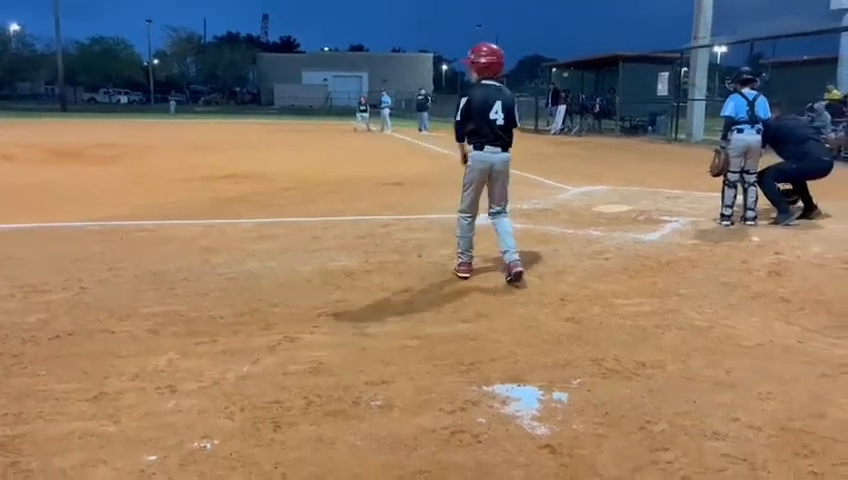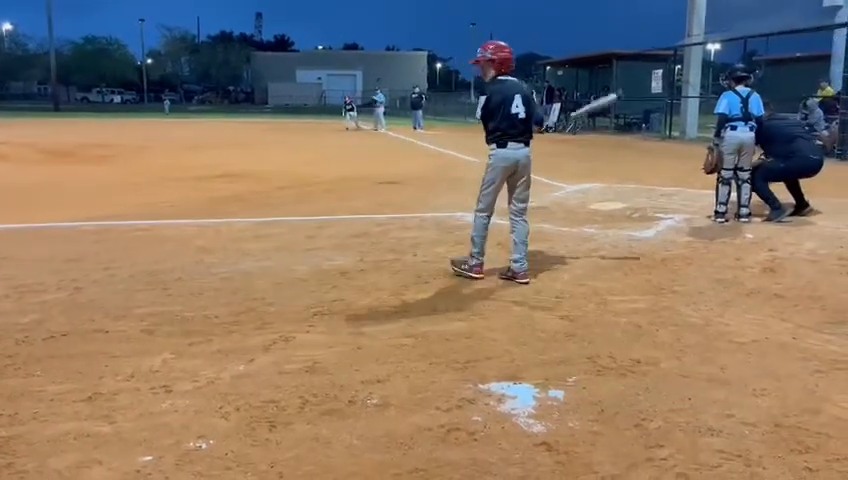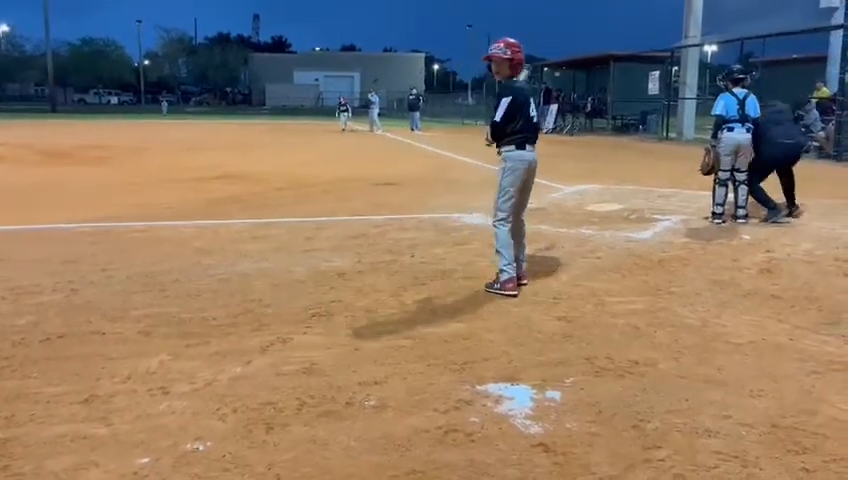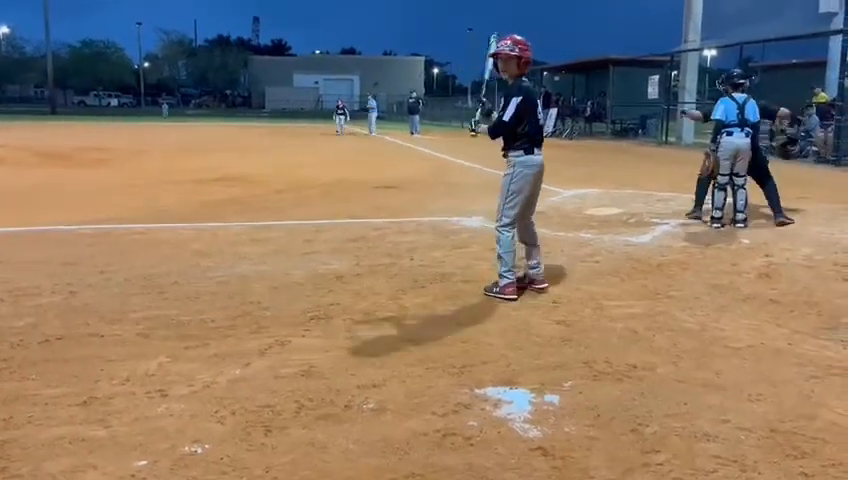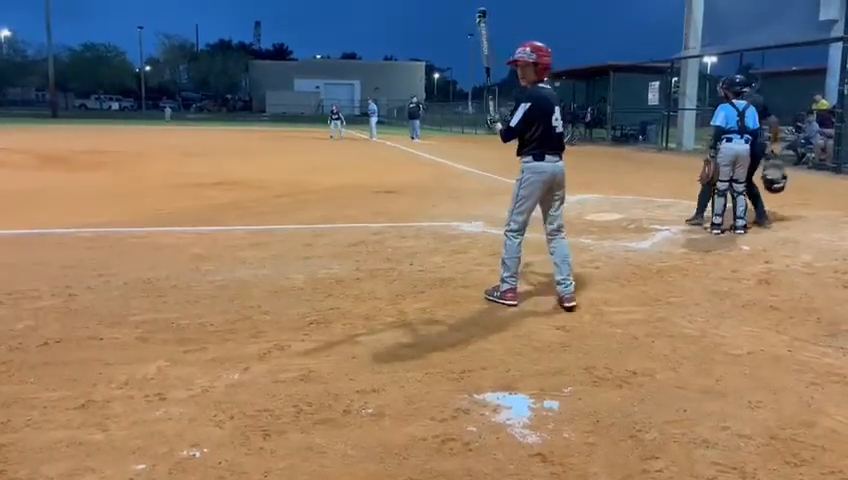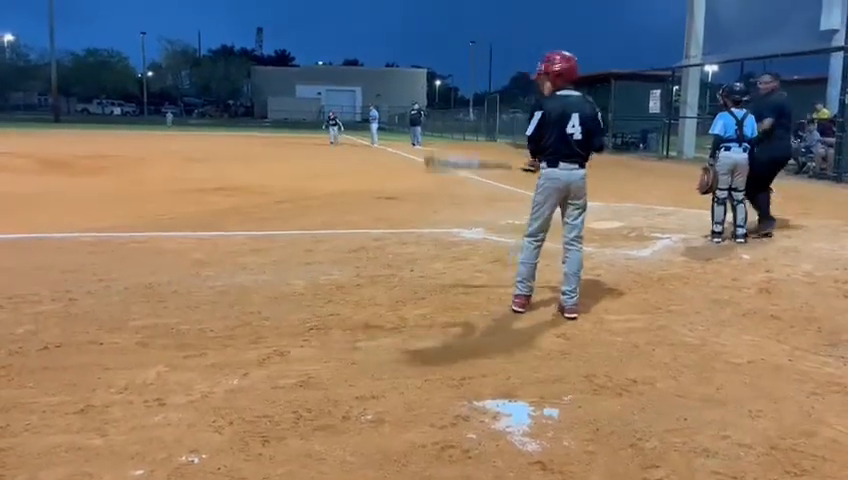
dt=0.4s
person 1, frame 1
left shoulder: (470, 94)
right shoulder: (508, 96)
left elbow: (460, 130)
right elbow: (511, 130)
left wrist: (463, 153)
left hip: (478, 155)
right hip: (502, 156)
left knee: (467, 212)
right knee: (499, 212)
left ankle: (464, 263)
right ankle: (513, 261)
person 1, frame 2
left shoulder: (489, 90)
right shoulder: (523, 88)
left elbow: (486, 123)
right elbow: (537, 120)
left hip: (501, 153)
right hip: (524, 152)
left knee: (483, 210)
right knee: (518, 212)
left ankle: (475, 263)
right ankle: (519, 268)
person 1, frame 3
left shoulder: (508, 90)
right shoulder: (524, 89)
left elbow: (497, 130)
left wrist: (490, 136)
right wrist: (498, 132)
left hip: (514, 156)
right hip: (529, 154)
left knee: (502, 217)
right knee: (516, 215)
left ankle: (507, 279)
right ankle: (519, 270)
person 1, frame 4
left shoulder: (516, 90)
right shoulder: (526, 89)
left elbow: (501, 128)
left wrist: (484, 129)
left hip: (521, 161)
right hip: (535, 158)
left knee: (505, 222)
right knee: (525, 220)
left ankle: (506, 283)
right ankle: (534, 274)
person 1, frame 5
left shoulder: (529, 95)
right shoulder: (554, 96)
left elbow: (510, 133)
left wrist: (496, 125)
right wrist: (506, 125)
left hip: (535, 167)
right hip: (557, 165)
left knee: (514, 228)
right knee: (555, 231)
left ankle: (508, 288)
right ankle: (567, 291)
person 1, frame 6
left shoulder: (545, 104)
right shoulder: (588, 105)
left elbow: (533, 145)
right elbow: (598, 145)
left wrist: (537, 161)
left hip: (551, 174)
right hip: (578, 175)
left knee: (534, 235)
right knee: (573, 240)
left ankle: (522, 295)
right ankle: (569, 301)
person 2, frame 1
left shoulder: (734, 98)
right shoulder: (761, 99)
left elbow: (728, 121)
left wrist: (723, 140)
right wrist: (762, 144)
left hip: (737, 137)
right hip: (755, 138)
left knee: (731, 176)
right knee: (751, 177)
left ankle: (726, 215)
right ankle: (750, 215)
person 2, frame 2
left shoulder: (727, 95)
right shoulder: (754, 96)
left elbow: (722, 118)
right elbow: (759, 120)
left wrist: (716, 138)
right wrist: (756, 141)
left hip: (731, 134)
right hip: (749, 135)
left knee: (725, 173)
right knee: (745, 174)
left ankle: (721, 211)
right ankle: (744, 212)
person 2, frame 3
left shoulder: (724, 97)
right shoulder: (751, 98)
left elbow: (719, 120)
right elbow: (756, 122)
left wrist: (713, 139)
right wrist: (753, 142)
left hip: (728, 136)
right hip: (746, 137)
left knee: (722, 174)
right knee: (742, 175)
left ankle: (718, 213)
right ankle: (741, 213)
person 2, frame 4
left shoulder: (724, 101)
right shoulder: (751, 102)
left elbow: (718, 124)
right elbow: (755, 126)
left wrist: (713, 143)
right wrist: (752, 145)
left hip: (727, 140)
right hip: (745, 141)
left knee: (721, 179)
right knee: (740, 180)
left ankle: (717, 217)
right ankle: (740, 217)
person 2, frame 5
left shoulder: (724, 108)
right shoulder: (751, 109)
left elbow: (718, 130)
right elbow: (755, 133)
left wrist: (712, 150)
right wrist: (751, 151)
left hip: (726, 146)
right hip: (744, 147)
left knee: (721, 185)
right knee: (740, 186)
left ankle: (717, 223)
right ankle: (740, 224)
person 2, frame 6
left shoulder: (723, 116)
right shoulder: (750, 117)
left elbow: (717, 139)
right elbow: (753, 141)
left wrist: (711, 158)
right wrist: (749, 159)
left hip: (725, 155)
right hip: (743, 156)
left knee: (720, 194)
right knee: (739, 195)
left ankle: (717, 232)
right ankle: (740, 233)
person 3, frame 1
left shoulder: (771, 125)
right shoulder: (799, 121)
left hip: (812, 161)
right hip: (826, 161)
left knee: (765, 177)
right knee: (793, 170)
left ankle: (784, 213)
right ankle: (810, 208)
person 3, frame 2
left shoulder: (762, 126)
right shoulder: (791, 120)
left hip: (802, 160)
right hip: (817, 159)
left knee: (756, 176)
right knee: (785, 167)
left ankle: (777, 210)
right ankle: (802, 205)
person 3, frame 3
right shoulder: (783, 107)
left hip: (773, 147)
right hip: (795, 145)
left knee: (751, 181)
right knee: (785, 172)
left ankle: (774, 209)
right ankle: (792, 206)
person 3, frame 4
right shoulder: (757, 106)
left elbow: (700, 117)
right elbow: (786, 113)
left wrist: (686, 113)
right hip: (752, 152)
left knee: (705, 177)
right knee: (767, 182)
left ankle: (697, 210)
right ankle: (778, 215)
person 3, frame 5
right shoulder: (758, 99)
right elbow: (773, 121)
right hip: (757, 147)
right knee: (748, 180)
left ankle: (699, 215)
right ankle: (761, 216)
person 3, frame 6
left shoulder: (772, 100)
right shoulder: (781, 99)
left elbow: (766, 125)
left hip: (770, 149)
right hip: (781, 149)
left knee: (749, 185)
right knee: (761, 186)
left ankle: (767, 220)
right ankle: (765, 223)
